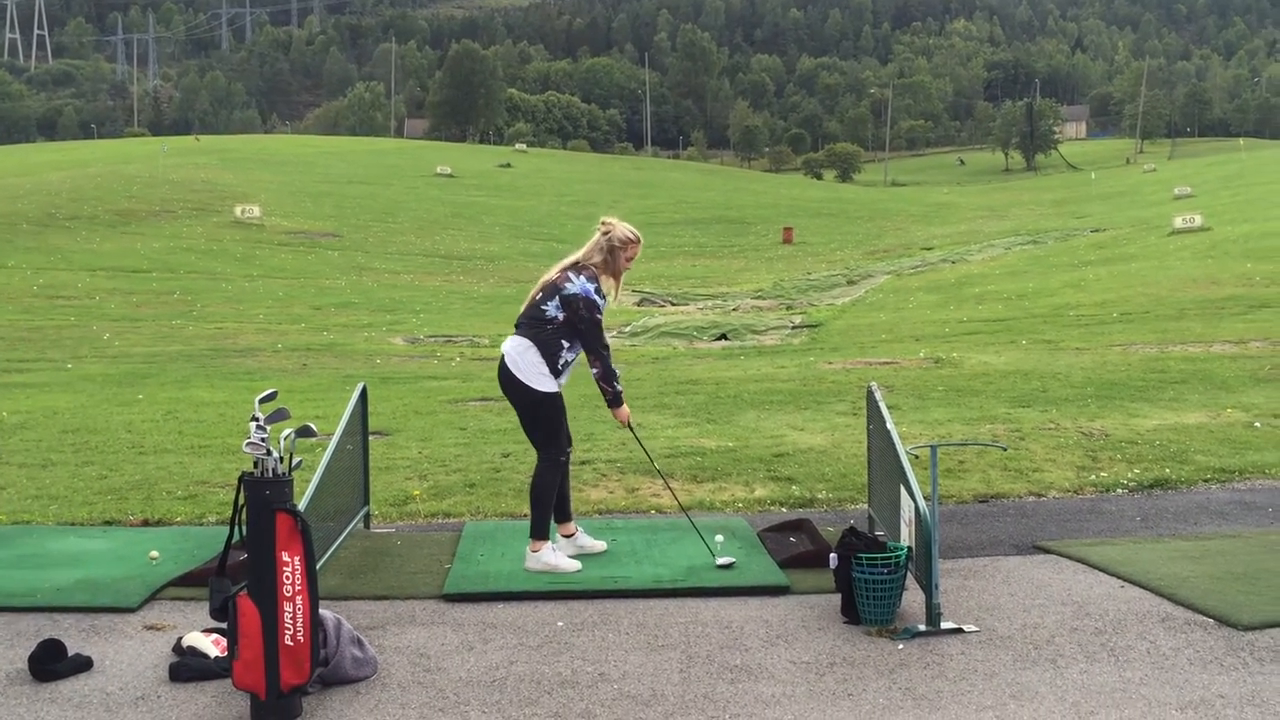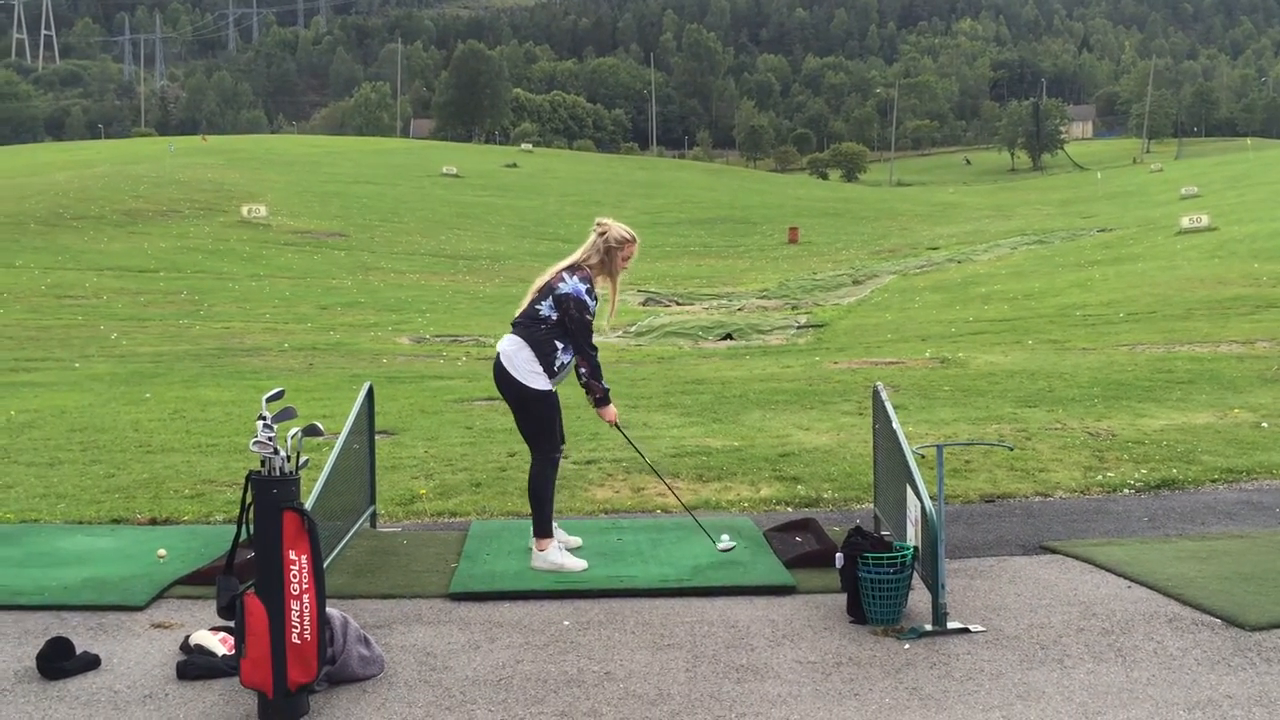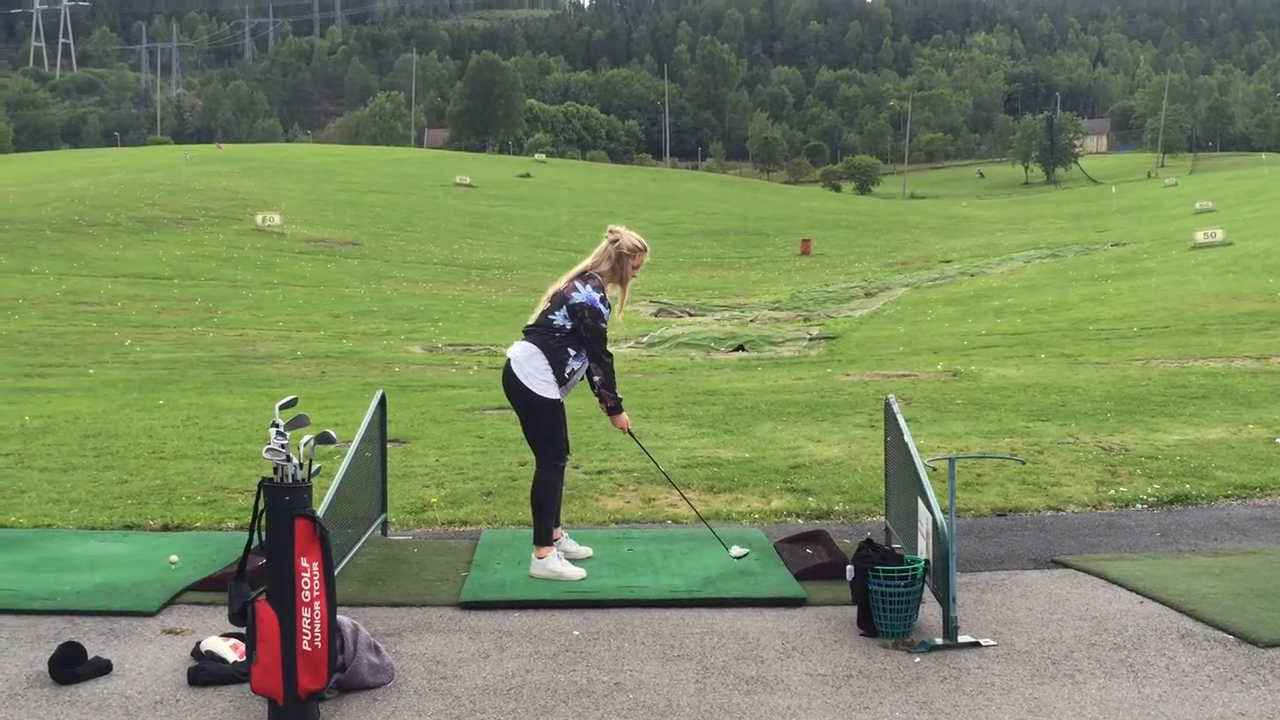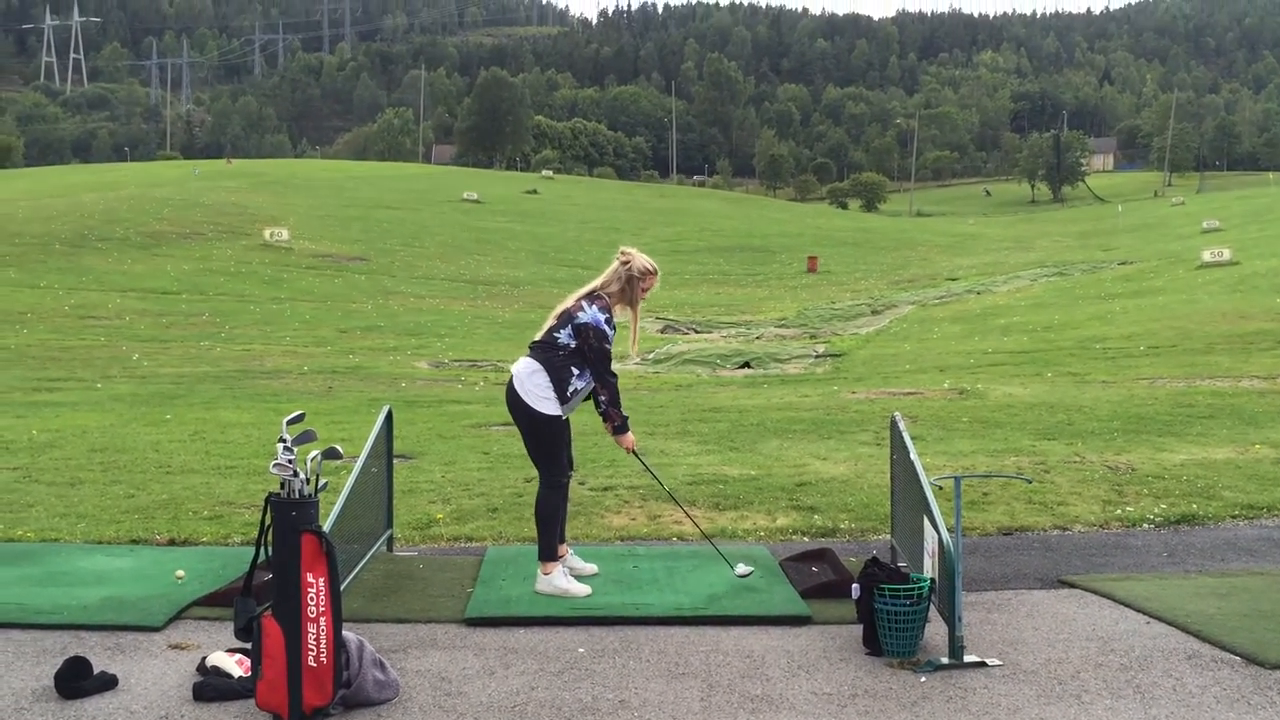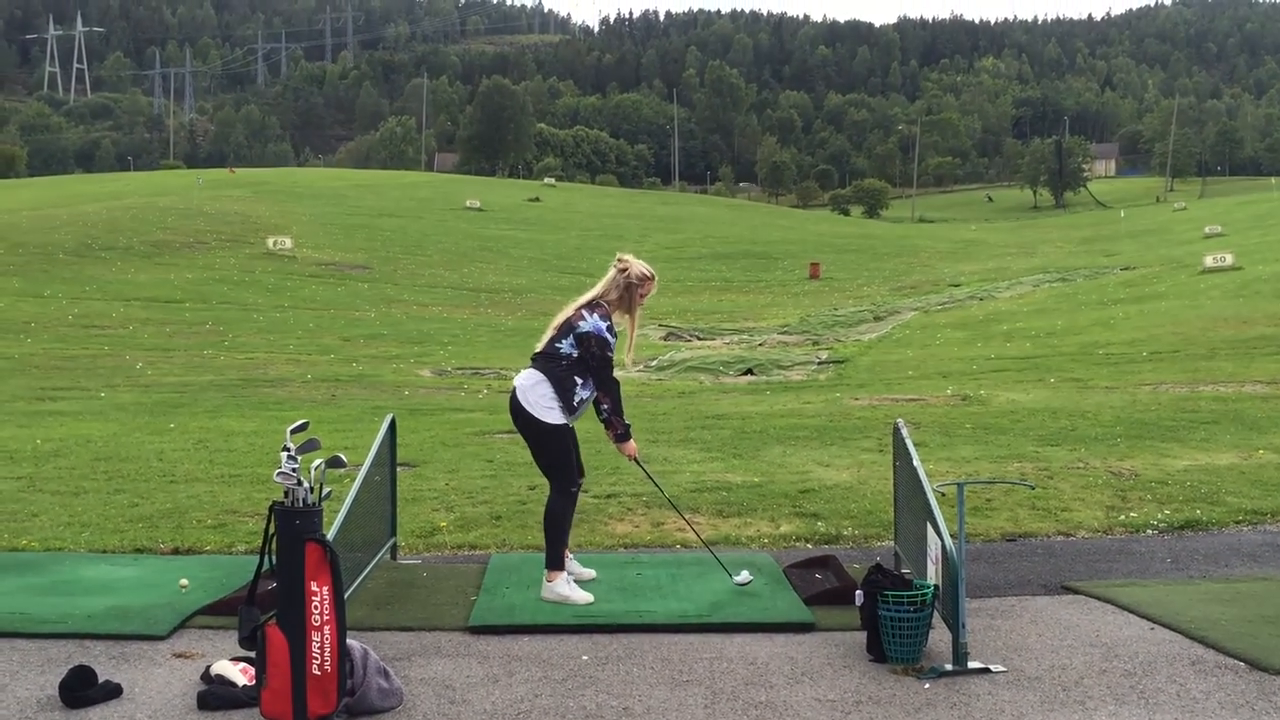
dt=0.5s
person 1, frame 1
left shoulder: (580, 276)
right shoulder: (585, 287)
left elbow: (593, 342)
right elbow: (594, 348)
left wrist: (613, 384)
right wrist: (615, 400)
left hip: (531, 370)
right hip: (530, 372)
left knee: (561, 449)
right knee: (552, 454)
left ankle: (568, 534)
right ankle: (538, 549)
person 1, frame 2
left shoulder: (575, 278)
right shoulder: (577, 287)
left elbow: (576, 345)
right elbow: (584, 349)
left wrist: (594, 392)
right wrist: (602, 400)
left hip: (529, 369)
right hip: (524, 370)
left knee: (553, 447)
right knee: (545, 453)
left ankle: (545, 529)
right ankle: (544, 548)
person 1, frame 3
left shoulder: (586, 286)
right shoulder: (591, 295)
left elbow: (588, 353)
right elbow: (599, 355)
left wrist: (604, 398)
right wrist: (614, 407)
left hip: (532, 376)
right hip: (533, 379)
left knee: (558, 457)
right knee: (550, 461)
left ankle: (554, 537)
right ankle: (543, 556)
person 1, frame 4
left shoulder: (593, 306)
right shoulder: (596, 316)
left elbow: (593, 372)
right elbow: (603, 376)
left wrist: (608, 416)
right wrist: (620, 426)
left hip: (540, 393)
right hip: (535, 395)
left knee: (561, 473)
right knee: (554, 477)
left ankle: (560, 553)
right ankle: (549, 571)
person 1, frame 5
left shoulder: (592, 314)
right shoulder: (597, 324)
left elbow: (595, 380)
right elbow: (605, 383)
left wrist: (610, 424)
right wrist: (622, 434)
left hip: (541, 403)
right hip: (539, 406)
left knee: (572, 480)
right knee: (565, 485)
left ankle: (561, 558)
right ankle: (554, 579)
